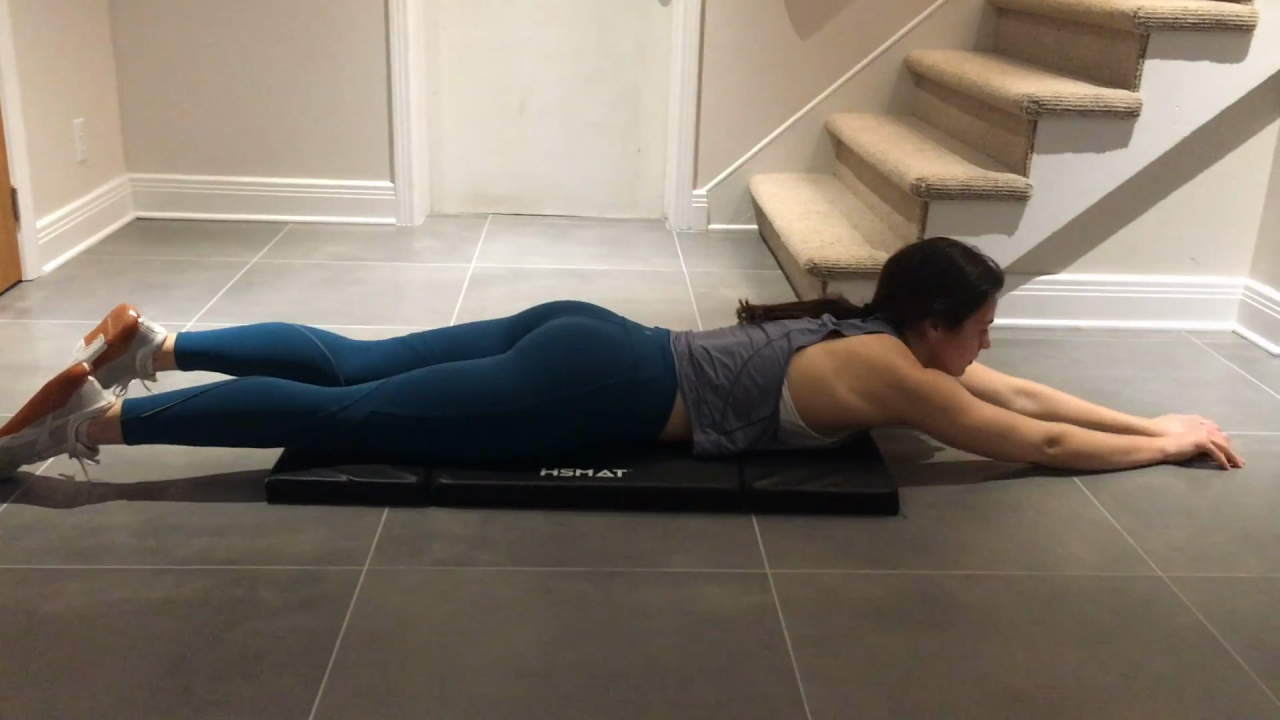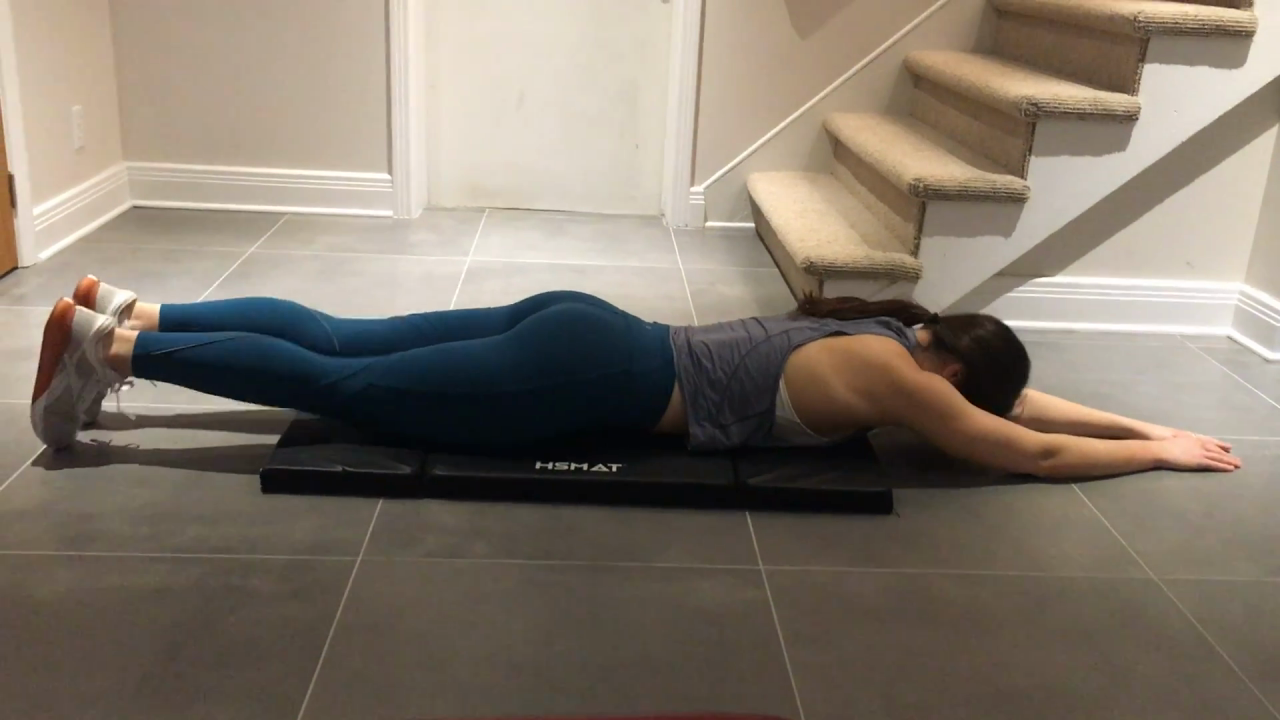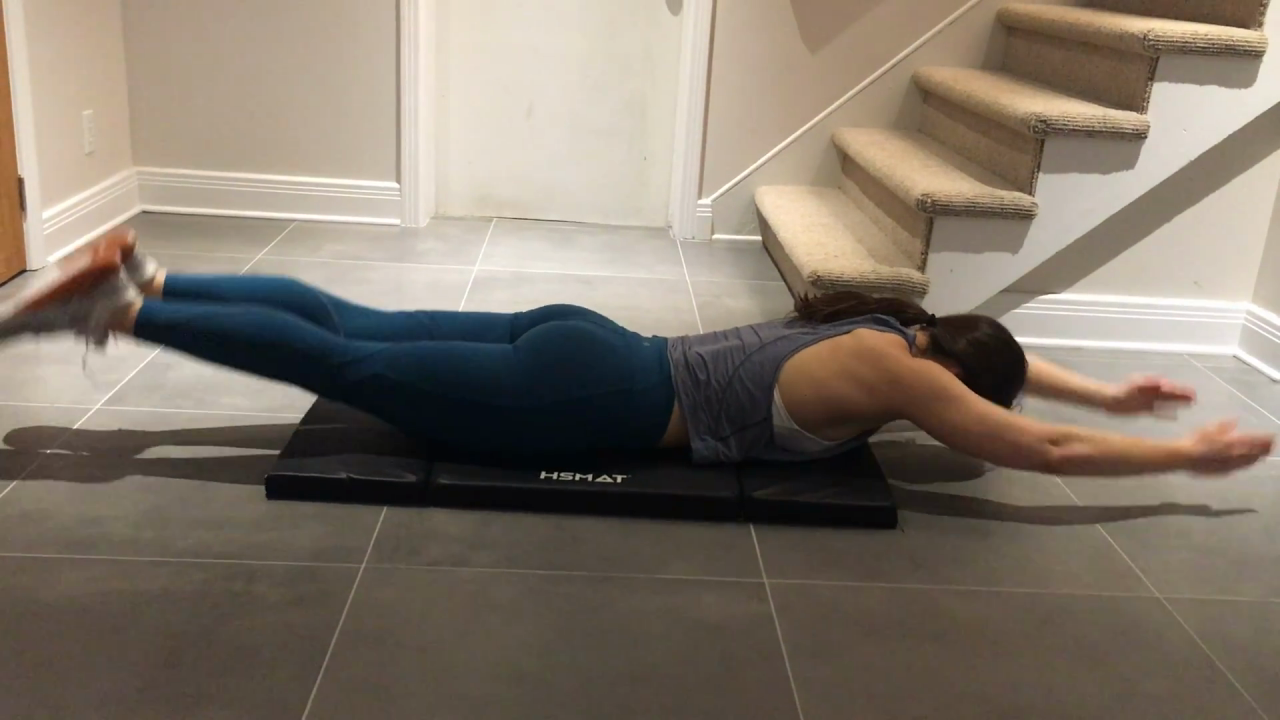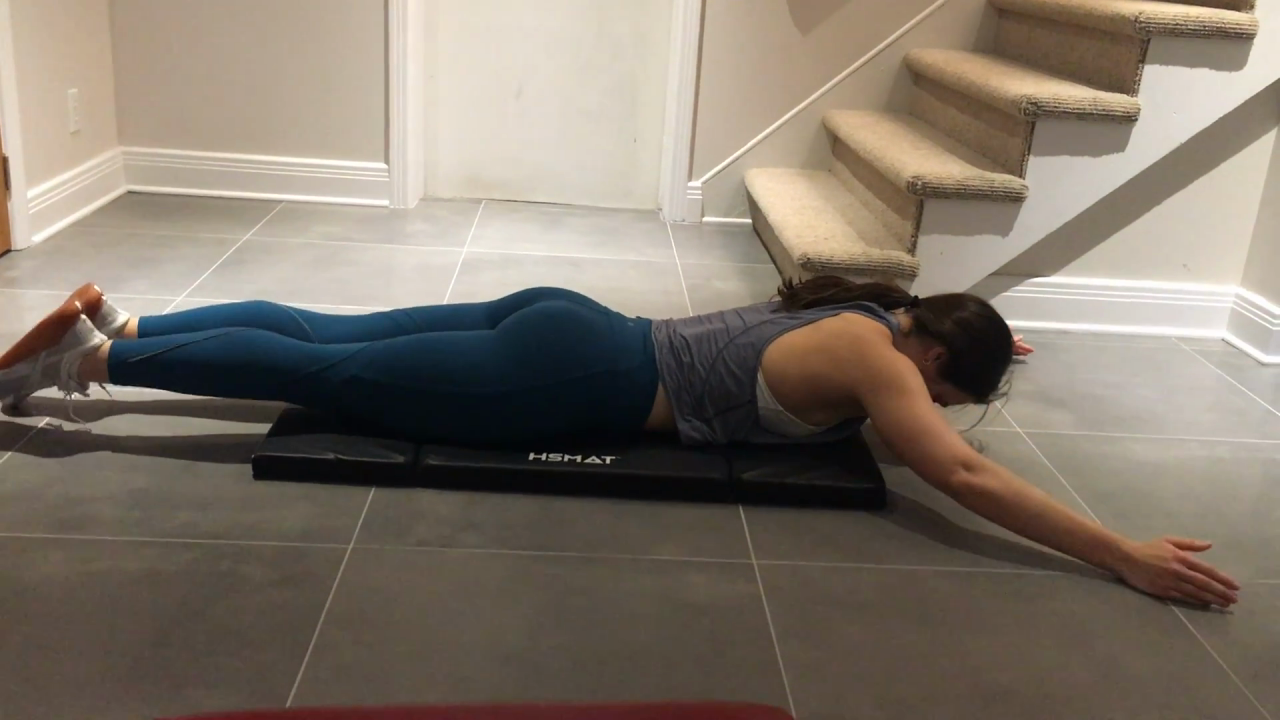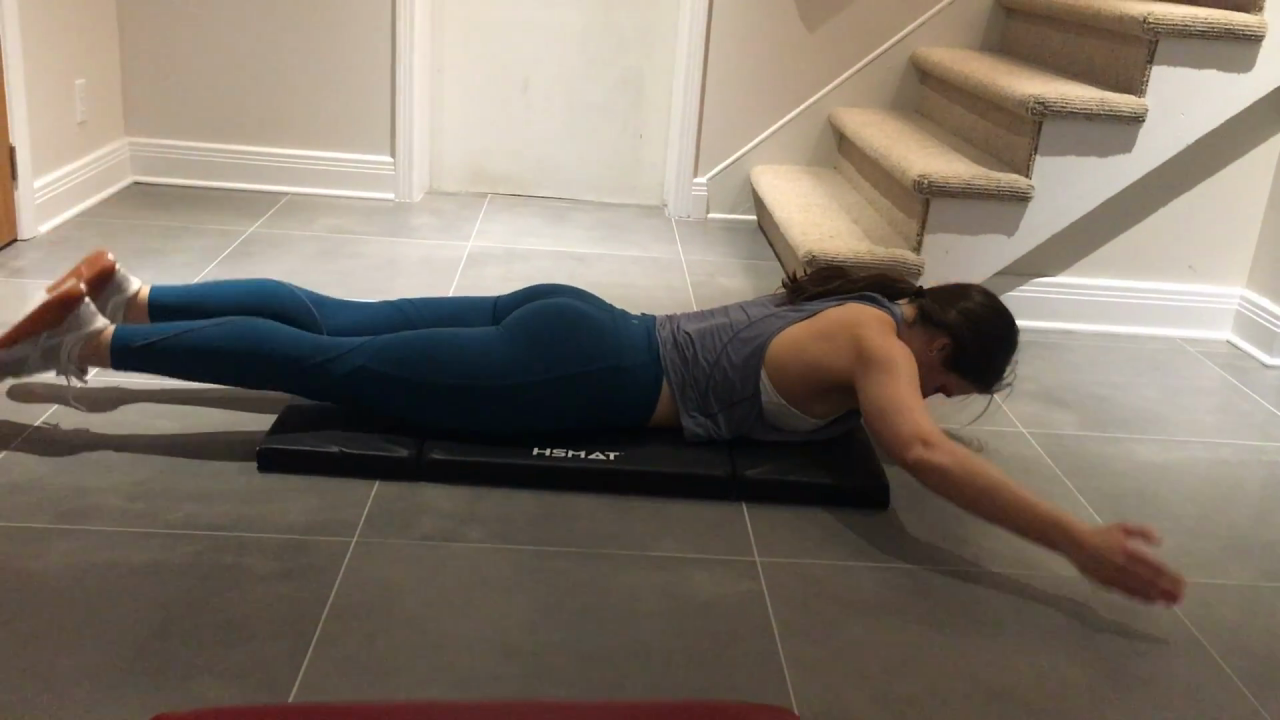
dt=1s
person 1, frame 1
left shoulder: (877, 333)
right shoulder: (895, 377)
left elbow: (1013, 392)
right elbow: (1037, 444)
left wrist: (1147, 419)
right wrist: (1173, 448)
left hip: (588, 342)
right hip: (595, 394)
left knee: (351, 366)
right knee: (346, 418)
left ankle: (153, 341)
right ankle: (102, 419)
person 1, frame 2
left shoulder: (892, 333)
right shoulder: (890, 376)
left elbow: (1011, 394)
right elbow: (1030, 450)
left wrist: (1141, 422)
right wrist: (1160, 454)
left hip: (583, 334)
right hip: (586, 375)
left knee: (346, 338)
right knee: (347, 387)
left ankle: (126, 312)
right ankle: (110, 348)
person 1, frame 3
left shoulder: (890, 331)
right shoulder: (890, 375)
left elbow: (993, 356)
right elbow: (1038, 448)
left wrist: (1112, 395)
left hip: (579, 350)
right hip: (583, 400)
left knee: (351, 330)
right knee: (345, 369)
left ankle: (137, 274)
right ankle: (117, 305)
person 1, frame 4
left shoulder: (869, 315)
right shoulder: (874, 361)
right elbow: (965, 476)
left wrist: (978, 335)
right wrist: (1126, 556)
left hip: (564, 329)
right hip: (571, 377)
left knee: (329, 334)
right knee: (329, 376)
left ankle: (116, 325)
person 1, frame 5
left shoulder: (863, 302)
right shoulder: (878, 347)
right elbow: (924, 453)
left wrist: (958, 308)
right wrist: (1077, 539)
left hip: (570, 323)
right hip: (574, 374)
left knee: (334, 321)
right knee: (327, 365)
left ankle: (126, 294)
